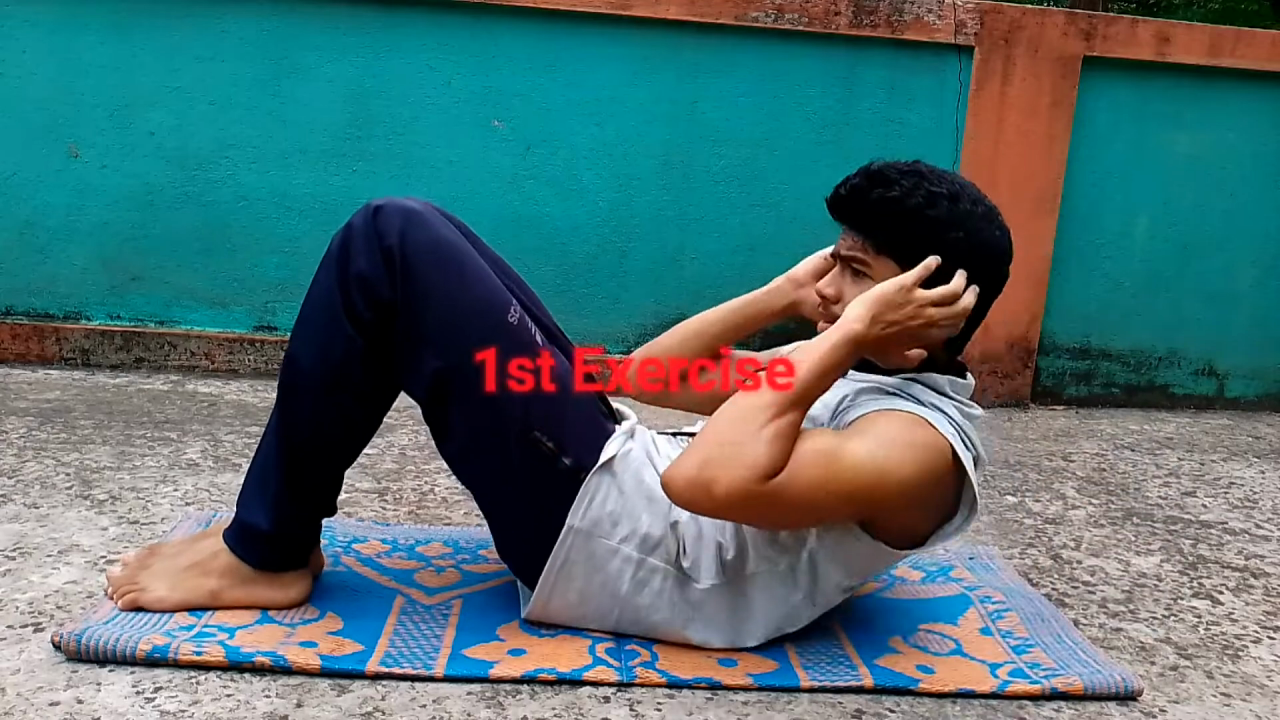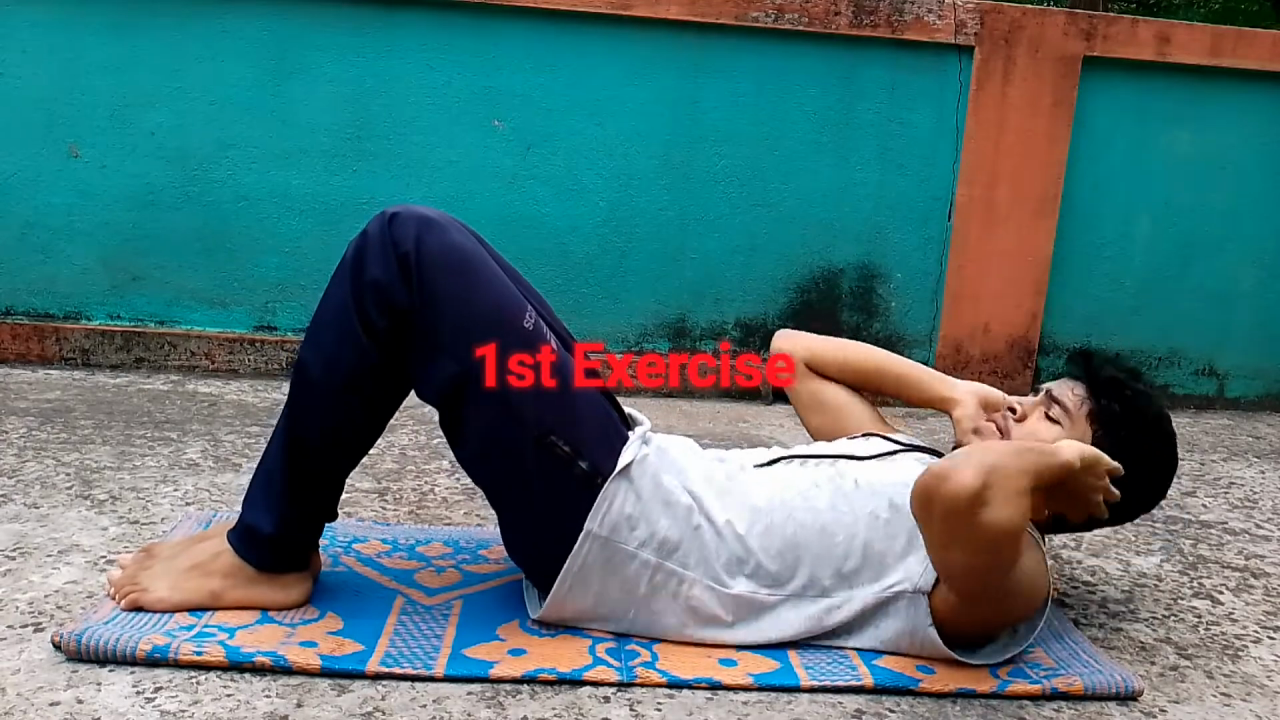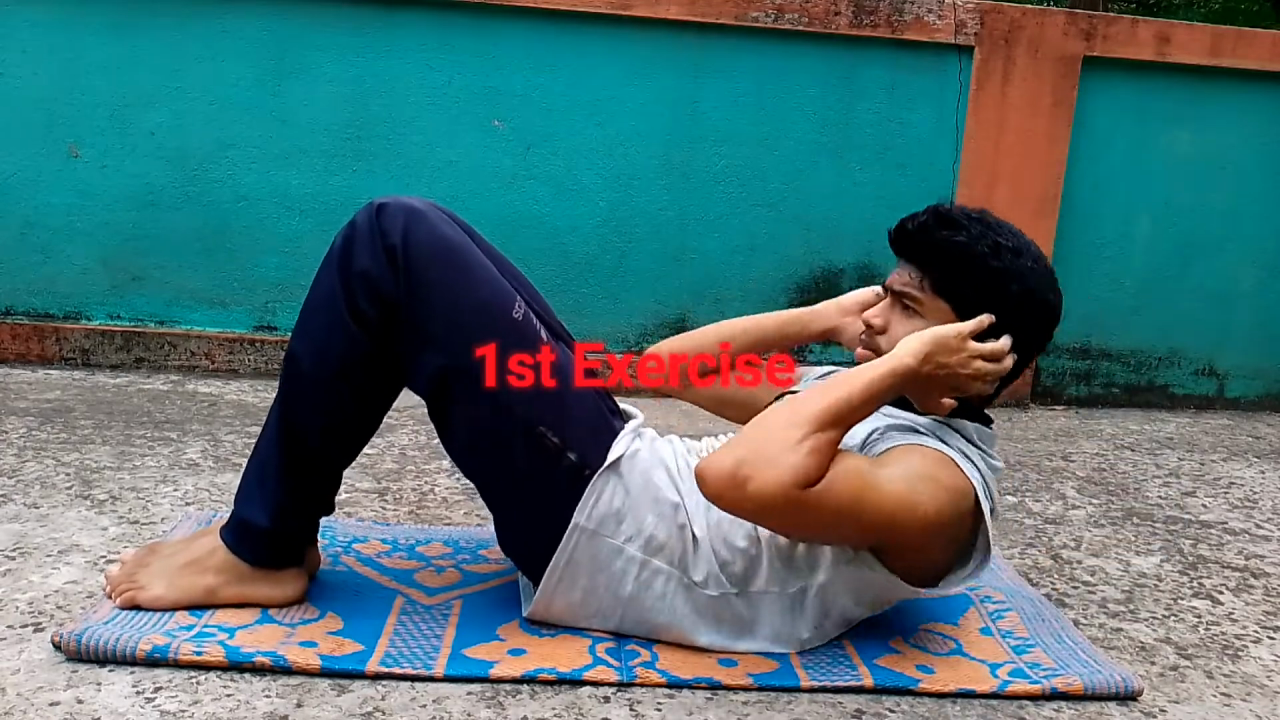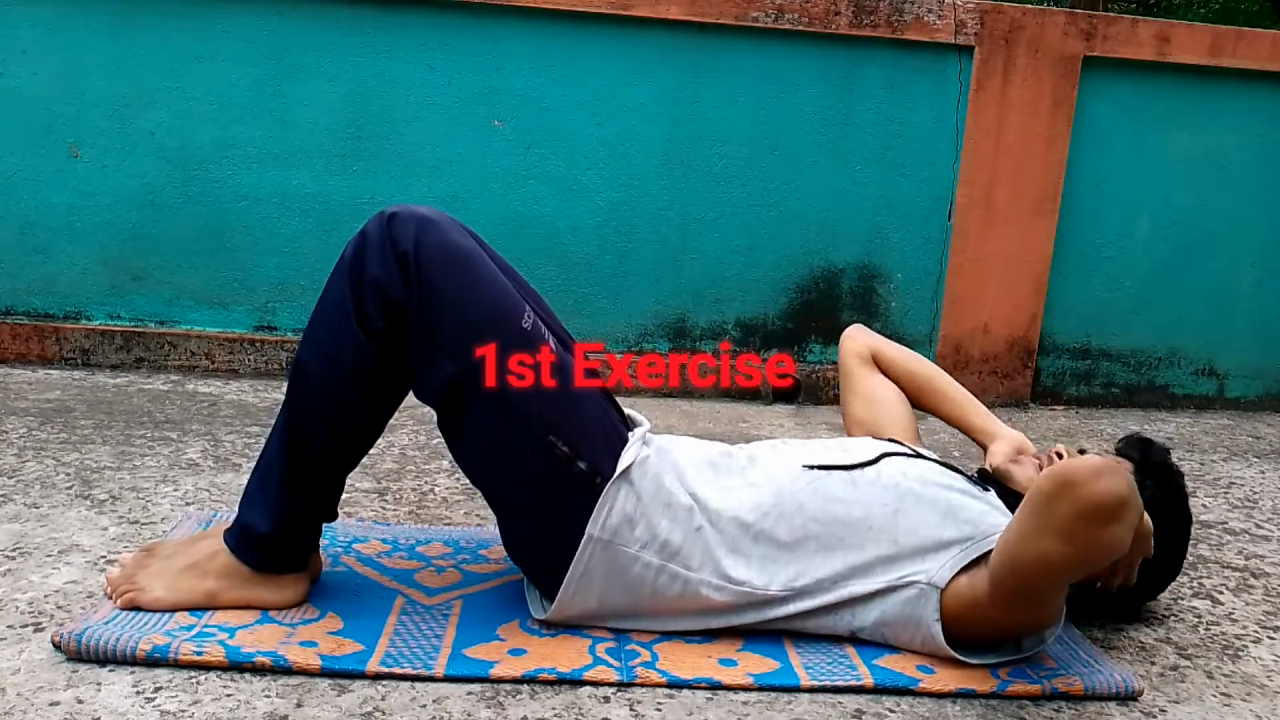
dt=1s
person 1, frame 1
left shoulder: (920, 449)
right shoulder: (863, 377)
left elbow: (706, 479)
right elbow: (650, 367)
left wrist: (845, 333)
right wrist: (784, 295)
left hip: (598, 536)
right hip: (617, 476)
left knee: (390, 244)
right knee: (408, 239)
left ankle: (266, 556)
right ankle: (276, 535)
person 1, frame 2
left shoulder: (1000, 582)
right shoulder: (908, 457)
left elbow: (961, 492)
right elbow: (795, 349)
left wrist: (1056, 460)
right wrist: (950, 393)
left hip: (614, 532)
right hip: (640, 477)
left knee: (409, 251)
right knee: (412, 251)
left ankle: (269, 555)
right ankle: (277, 533)
person 1, frame 3
left shoulder: (939, 489)
right shoulder: (882, 405)
left elbow: (740, 478)
right elbow: (668, 361)
left wrist: (893, 367)
right wrist: (826, 319)
left hip: (602, 535)
right hip: (628, 476)
left knee: (395, 241)
right knee: (404, 239)
left ankle: (261, 551)
right ankle: (277, 531)
person 1, frame 4
left shoulder: (1008, 598)
right shoulder: (937, 486)
left elbow: (1092, 495)
right elbow: (860, 345)
left wrist: (1104, 498)
right wrist: (996, 435)
left hip: (612, 531)
right hip: (639, 473)
left knee: (406, 251)
right knee: (410, 250)
left ankle: (265, 556)
right ankle: (275, 535)
